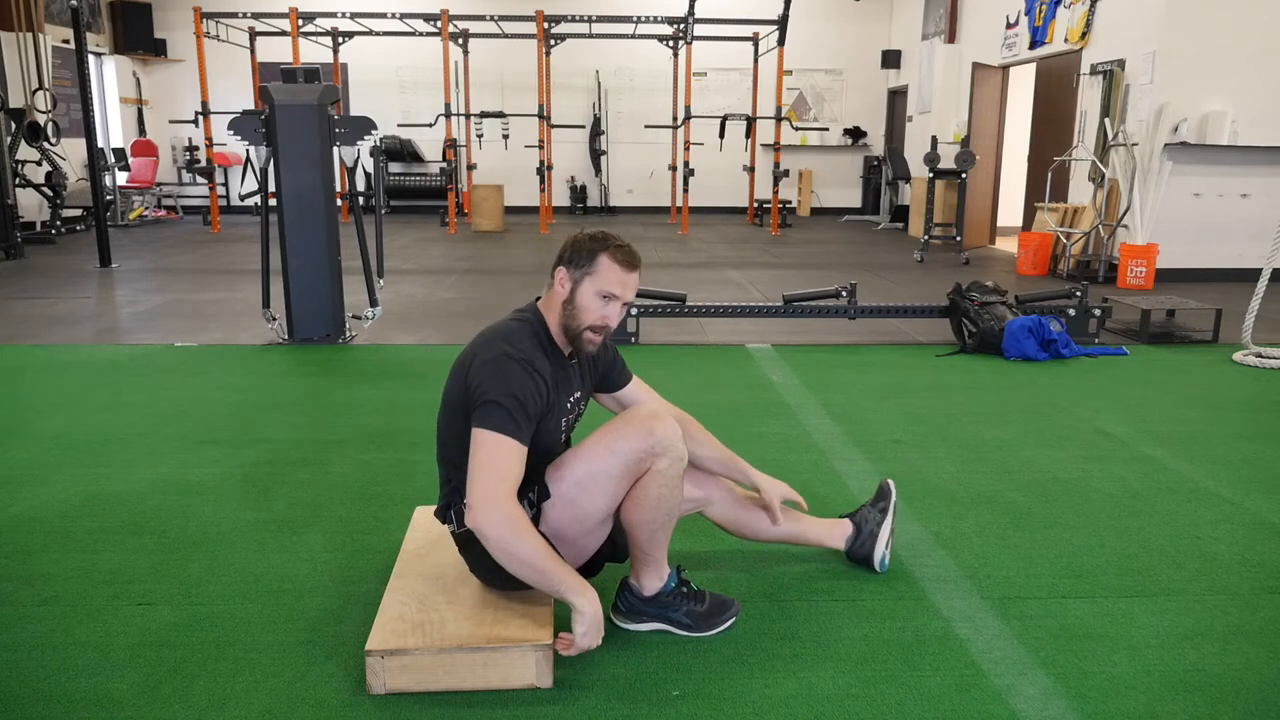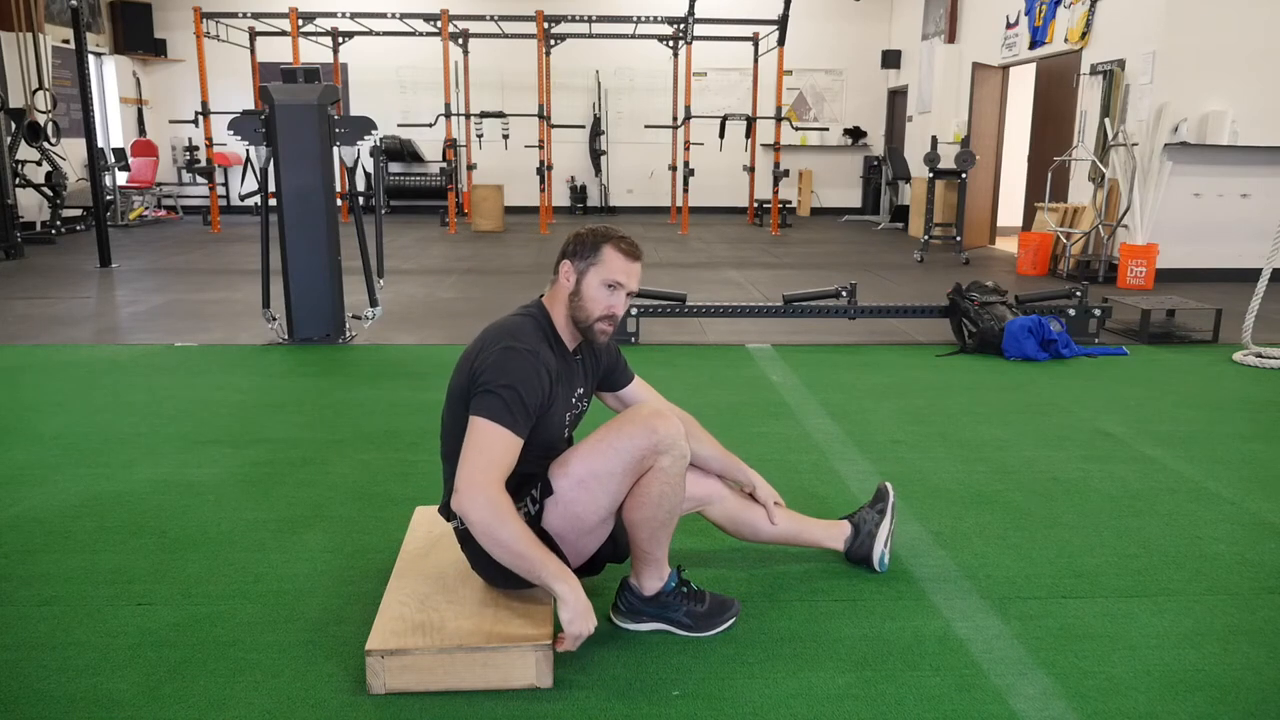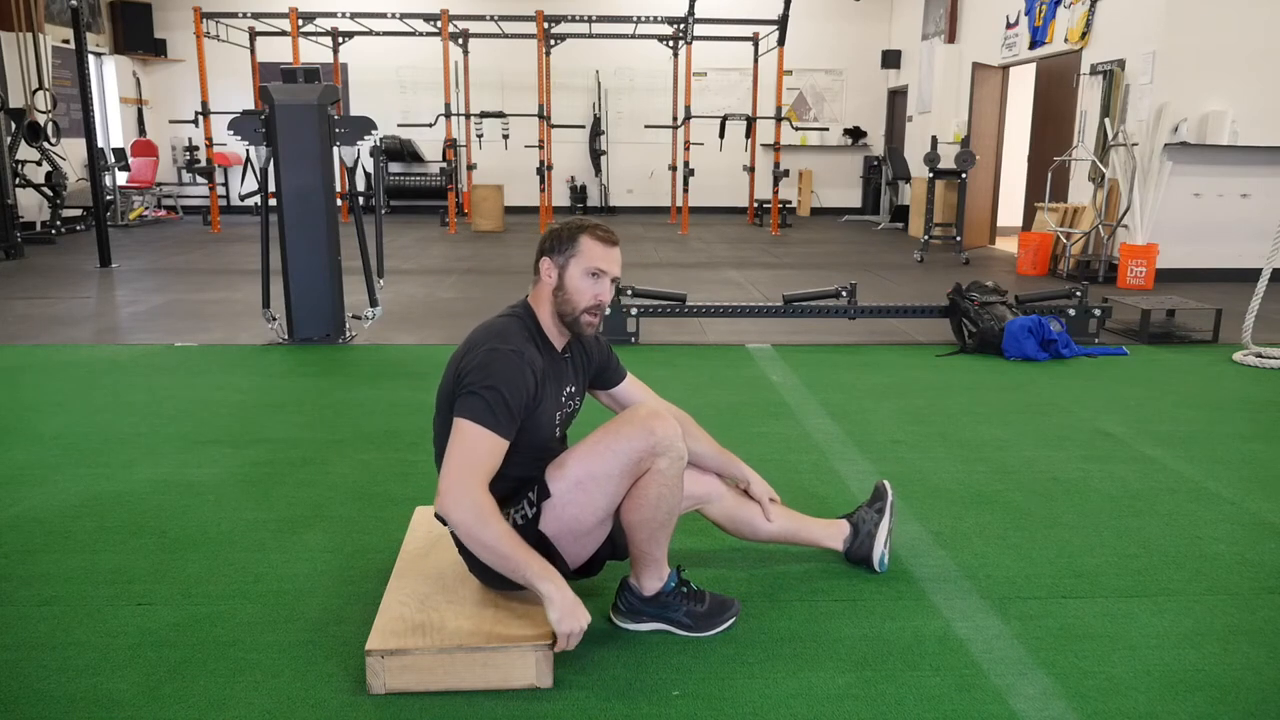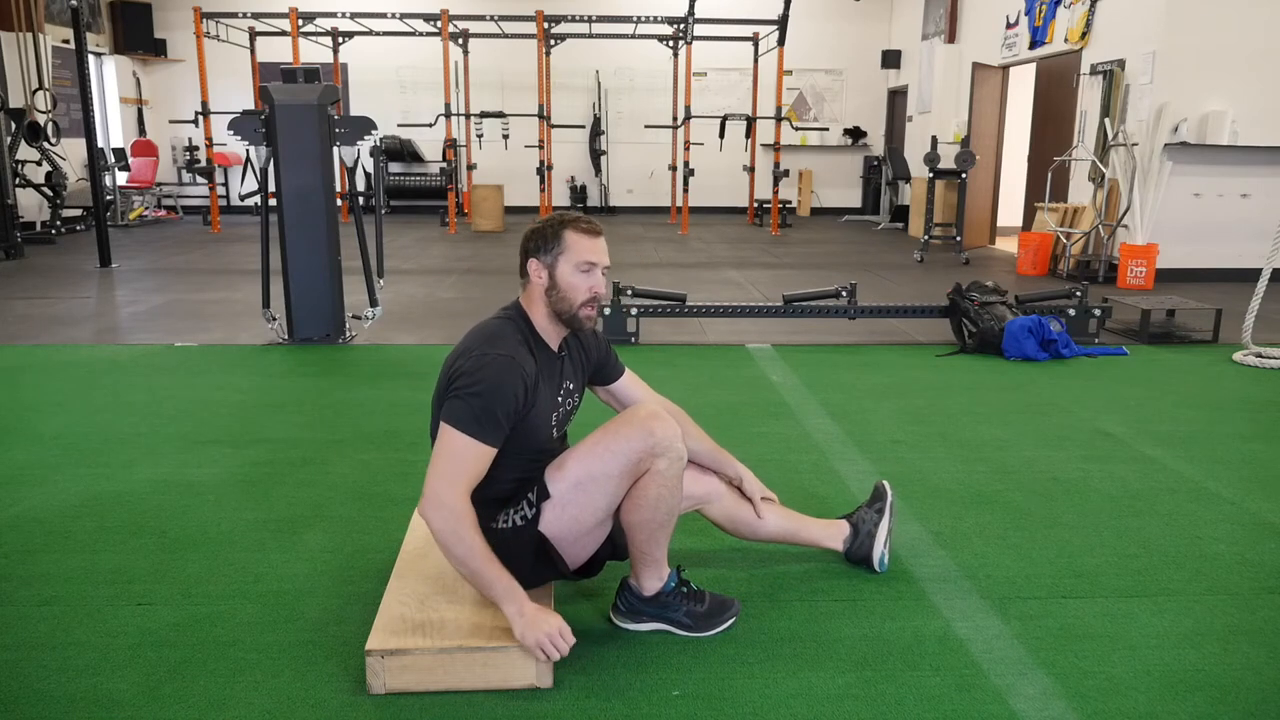
dt=0.3s
person 1, frame 1
left shoulder: (587, 342)
right shoulder: (513, 363)
left elbow: (672, 416)
right elbow: (487, 513)
left wrist: (755, 477)
right wrist: (581, 597)
left hip: (544, 507)
right hip: (505, 546)
left knee: (703, 486)
right knee: (653, 431)
left ankle: (848, 536)
right ankle: (649, 594)
person 1, frame 2
left shoulder: (591, 342)
right shoulder: (518, 356)
left elbow: (673, 415)
right elbow: (473, 497)
left wrist: (749, 478)
right wrist: (566, 587)
left hip: (544, 511)
right hip: (507, 539)
left knee: (703, 486)
right knee: (656, 430)
left ankle: (848, 538)
right ankle: (649, 594)
person 1, frame 3
left shoulder: (579, 340)
right shoulder: (505, 359)
left elbow: (663, 410)
right elbow: (457, 498)
left wrist: (742, 472)
right wrist: (553, 589)
left hip: (545, 506)
right hip: (512, 539)
left knee: (704, 484)
right knee: (653, 432)
left ankle: (848, 537)
right ankle: (650, 594)
person 1, frame 4
left shoulder: (577, 337)
right shoulder: (497, 365)
left elbow: (657, 405)
right elbow: (441, 504)
left wrist: (735, 470)
right wrist: (519, 607)
left hip: (542, 505)
right hip: (509, 539)
left knee: (704, 484)
right knee: (652, 432)
left ankle: (846, 537)
right ankle: (650, 594)
